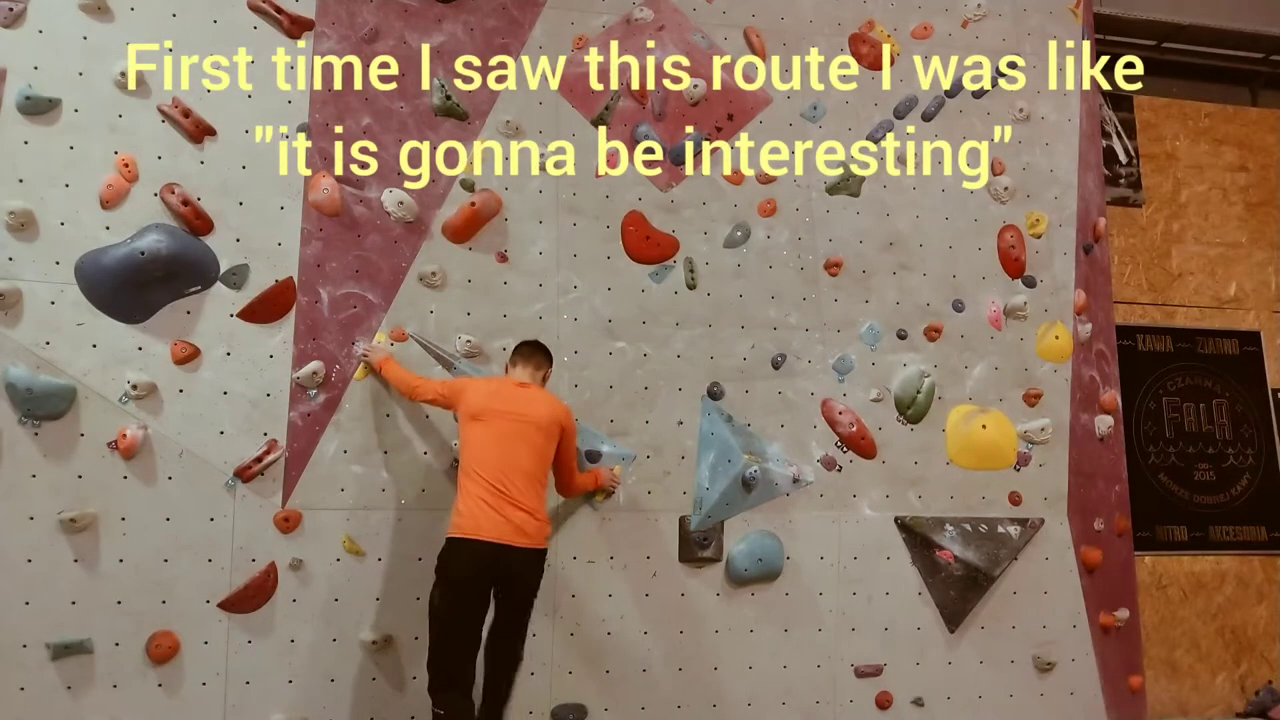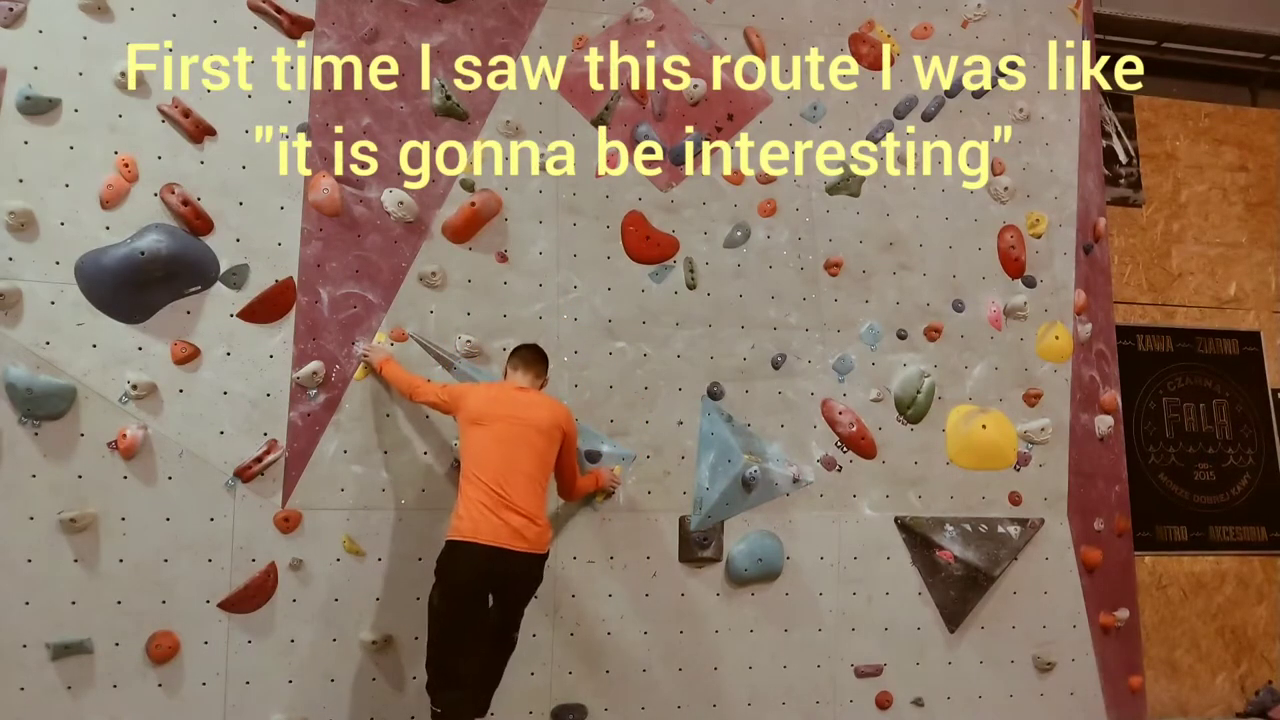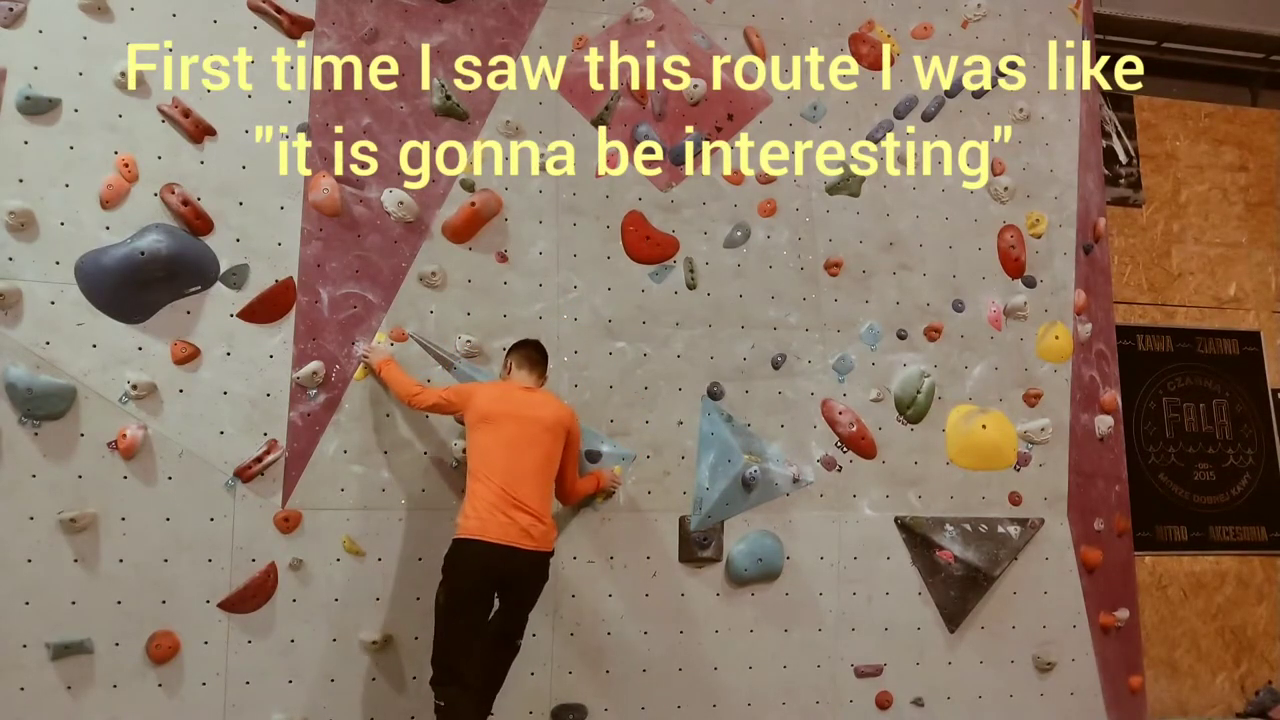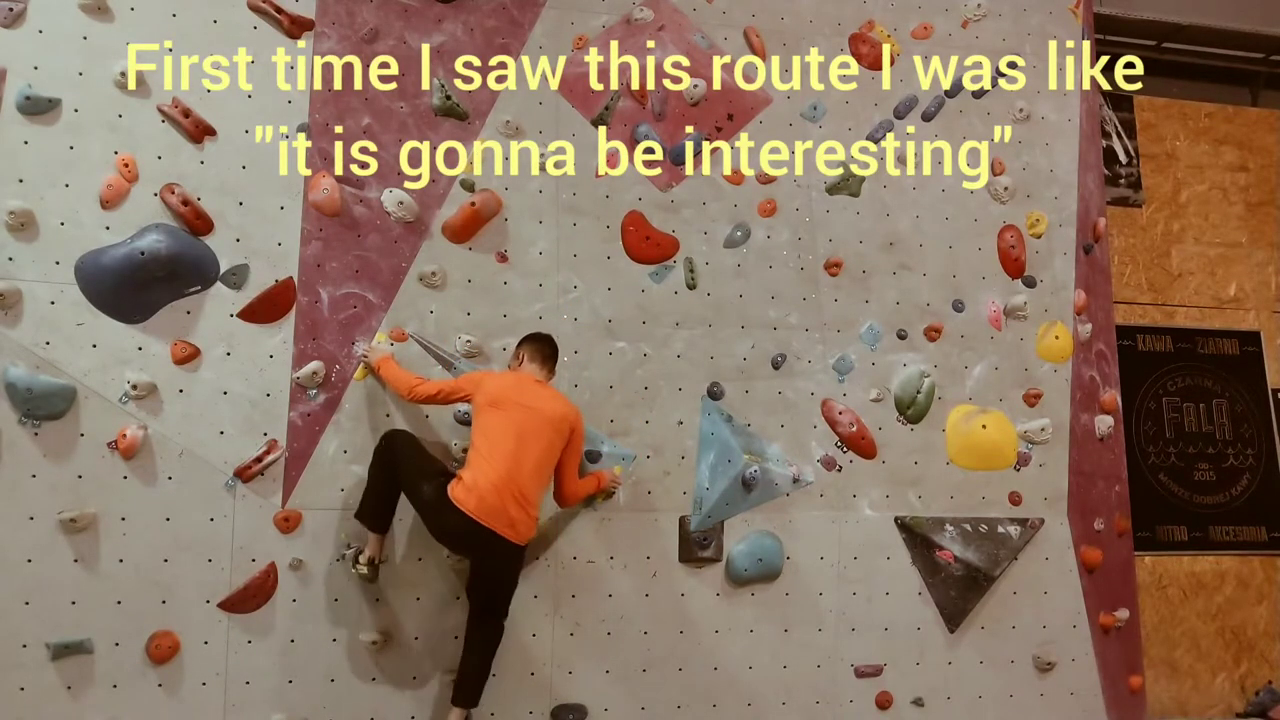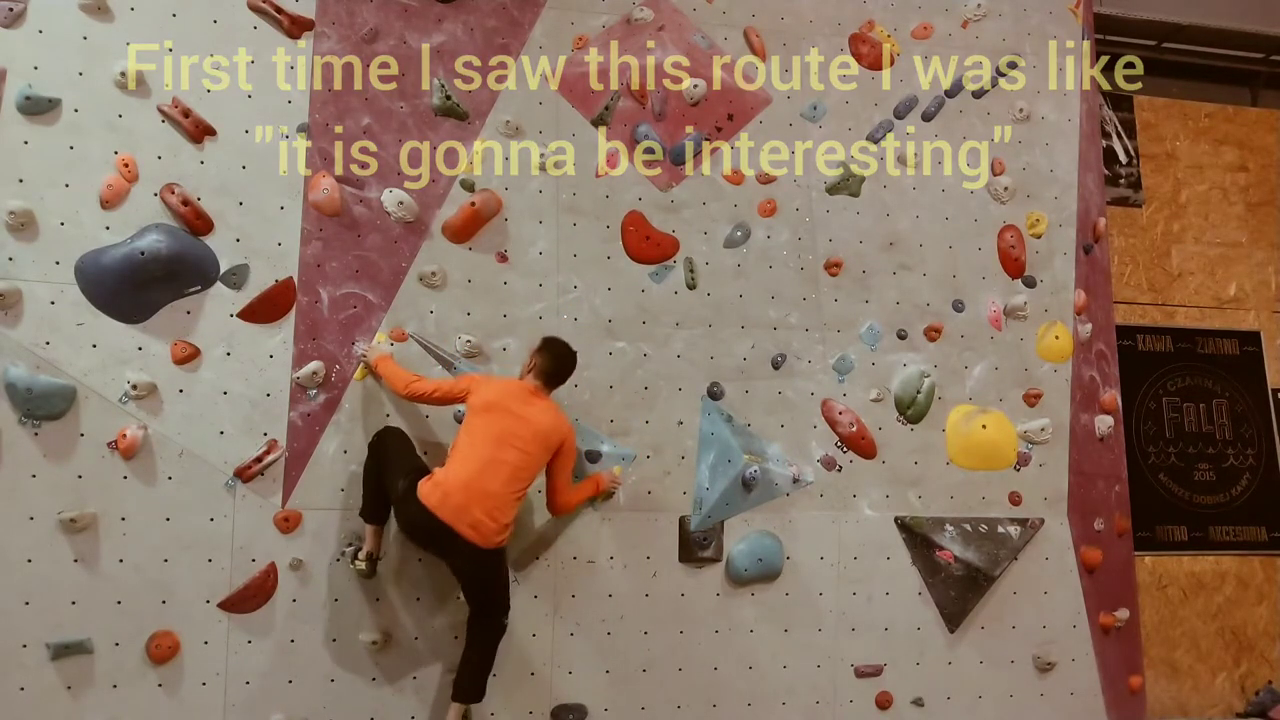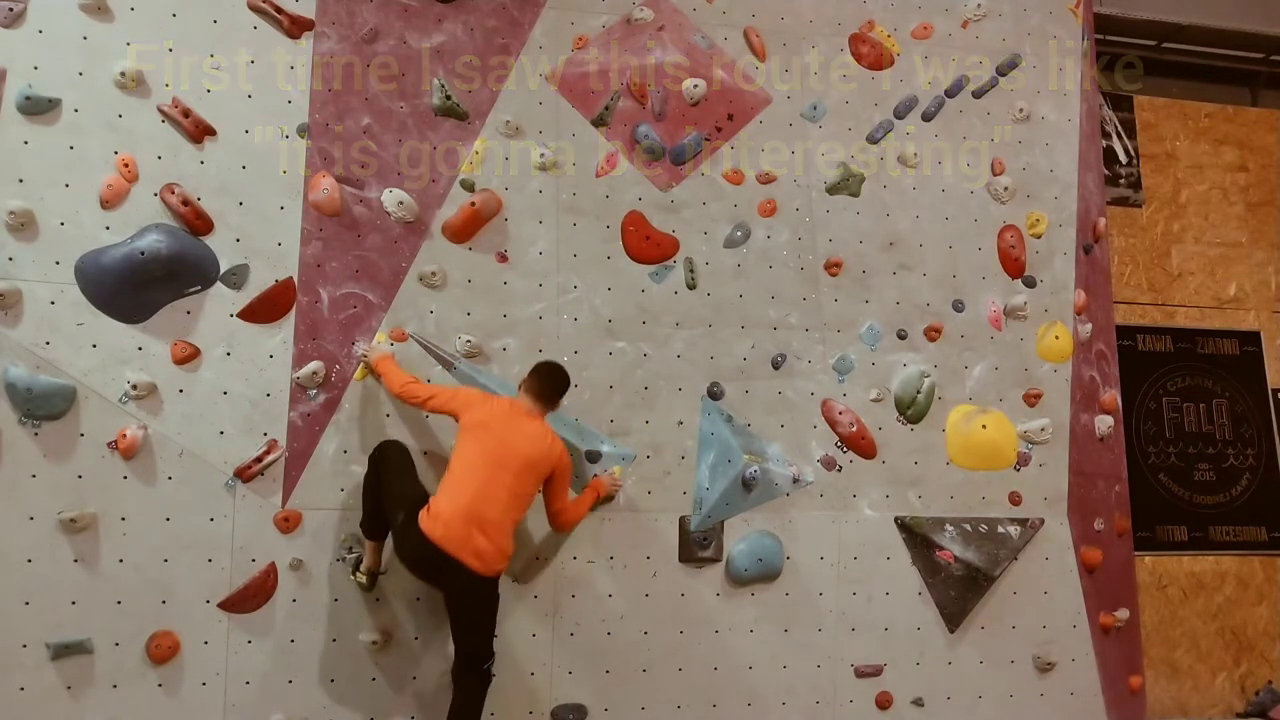
dt=0.5s
person 1, frame 1
left shoulder: (471, 391)
right shoulder: (558, 412)
left elbow: (415, 388)
right elbow: (567, 485)
left wrist: (383, 362)
right wrist: (597, 478)
left hip: (470, 543)
right hip: (528, 547)
left knee: (450, 670)
right knee: (506, 647)
person 1, frame 2
left shoulder: (472, 396)
right shoulder: (559, 415)
left elbow: (417, 389)
right elbow: (570, 489)
left wrist: (384, 362)
right wrist: (598, 479)
left hip: (470, 546)
right hip: (528, 553)
left knee: (449, 668)
right knee: (499, 638)
person 1, frame 3
left shoulder: (477, 396)
right shoulder: (564, 415)
left elbow: (416, 396)
right elbow: (567, 493)
left wrist: (384, 363)
right wrist: (598, 480)
left hip: (477, 545)
right hip: (534, 552)
left knee: (453, 664)
right knee: (502, 643)
person 1, frame 4
left shoulder: (489, 381)
right shoulder: (570, 415)
left elbow: (416, 390)
right elbow: (565, 495)
left wrist: (382, 362)
right wrist: (599, 480)
left hip: (456, 512)
right hip: (509, 540)
left knee: (395, 442)
right knee: (487, 622)
left ankle: (371, 553)
person 1, frame 5
left shoulder: (486, 386)
right shoulder: (561, 429)
left elbow: (412, 388)
right elbow: (559, 504)
left wrist: (382, 361)
right wrist: (597, 483)
left hip: (424, 511)
right hip: (479, 541)
left knee: (387, 440)
right knee: (489, 619)
left ankle: (370, 549)
person 1, frame 6
left shoulder: (477, 404)
right shoulder: (555, 450)
left elbow: (407, 390)
right elbow: (562, 519)
left wrist: (381, 360)
right wrist: (596, 489)
left hip: (422, 542)
right hip: (477, 571)
left knee: (388, 453)
right knee: (475, 664)
left ankle: (369, 564)
